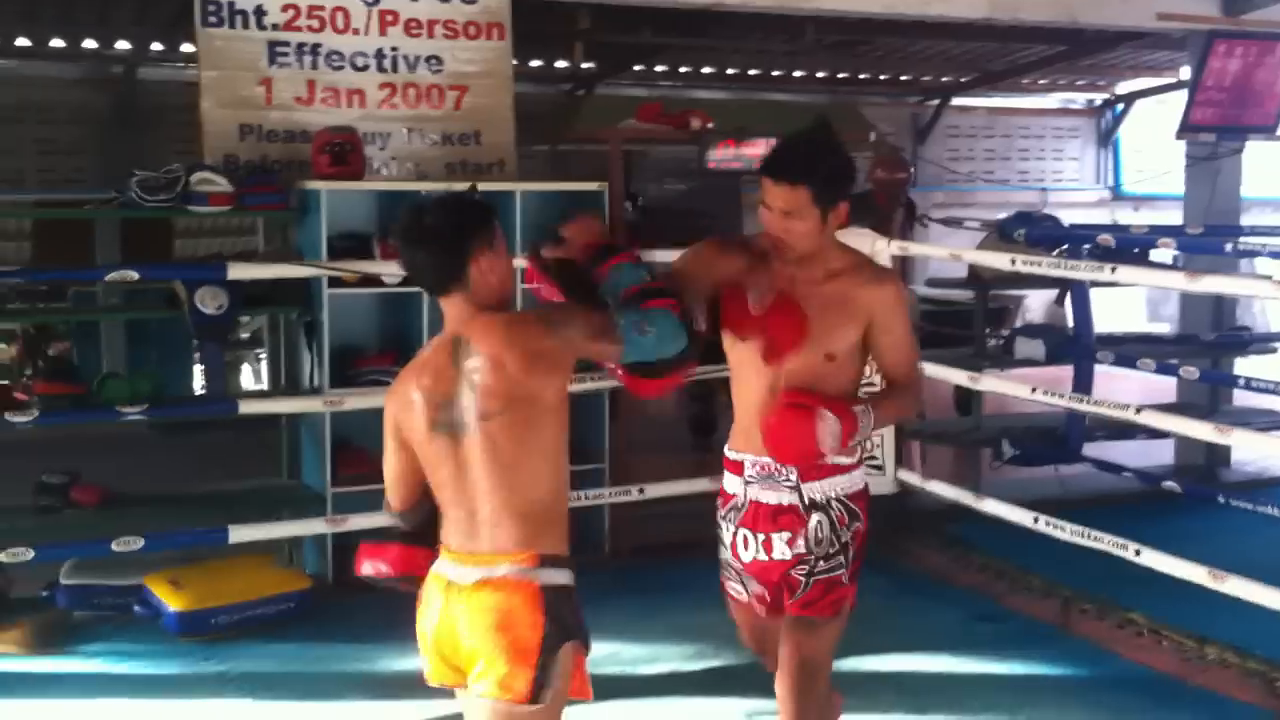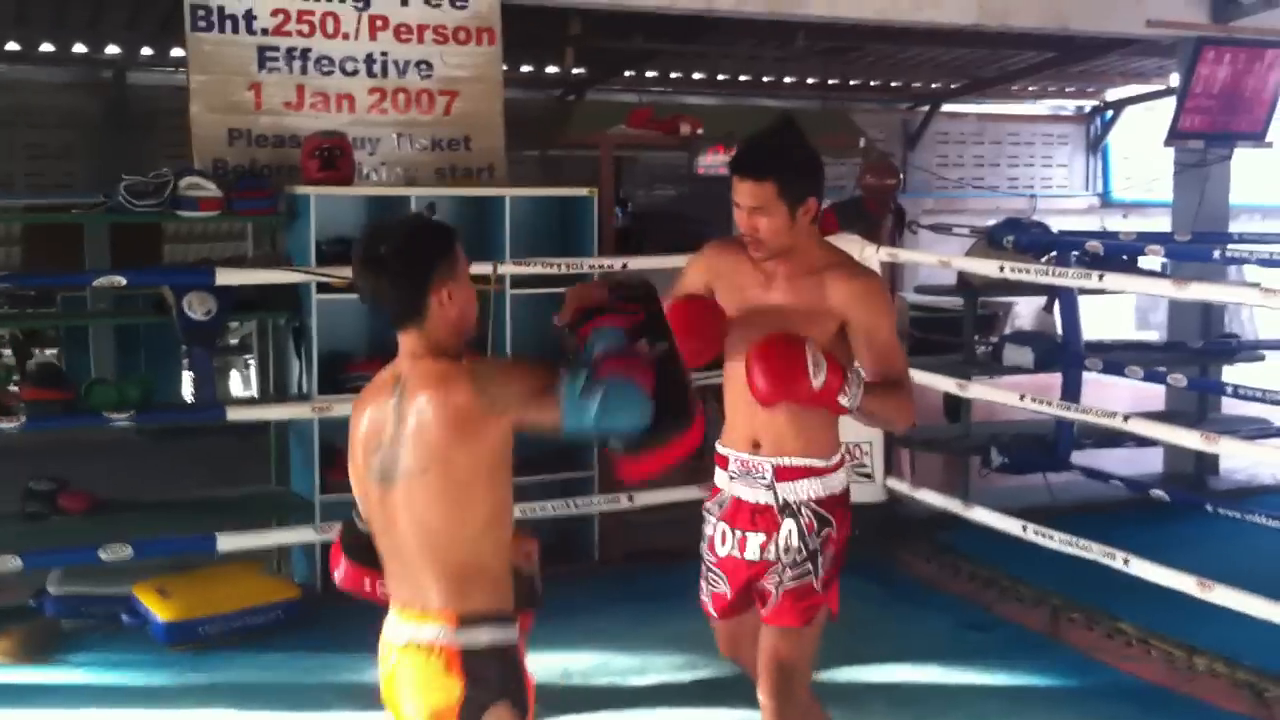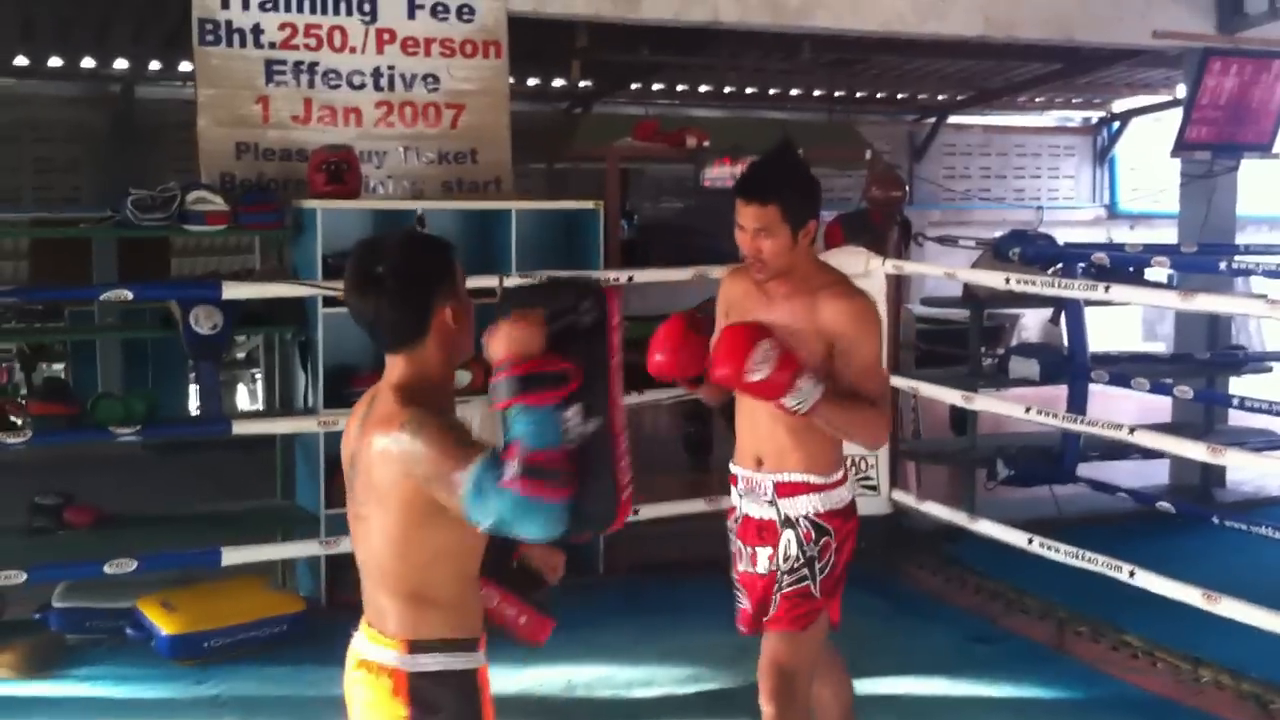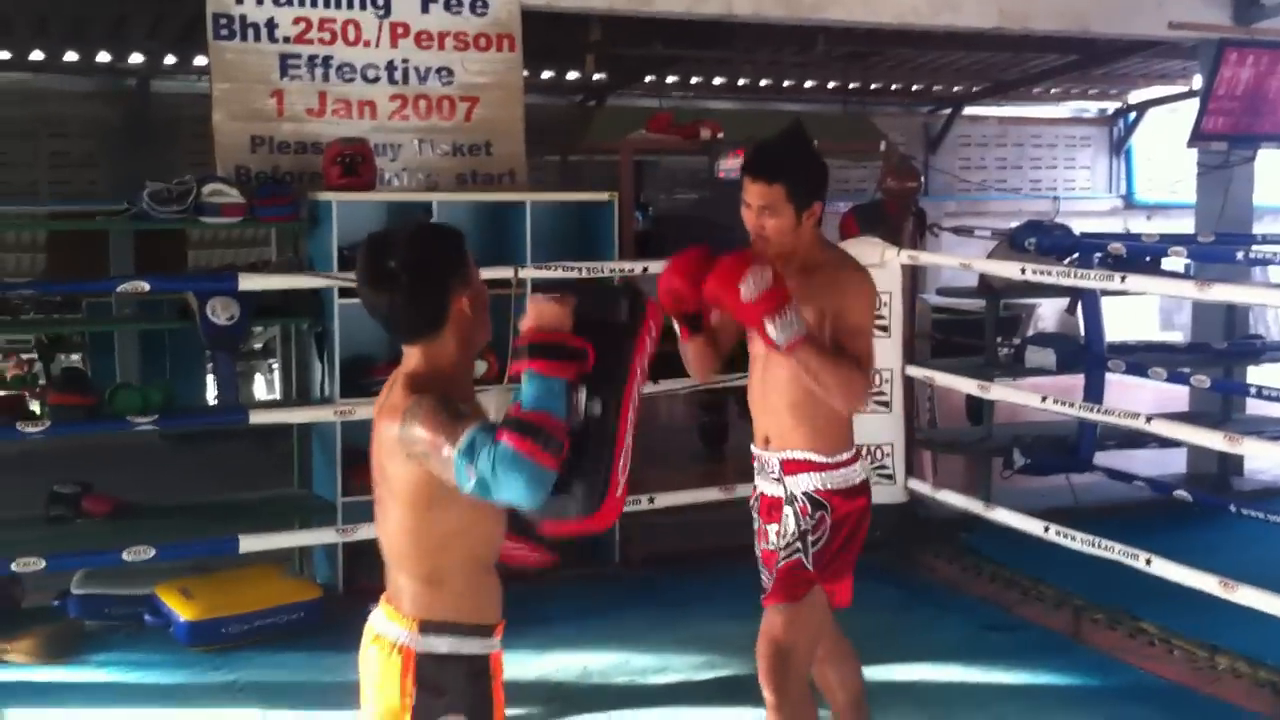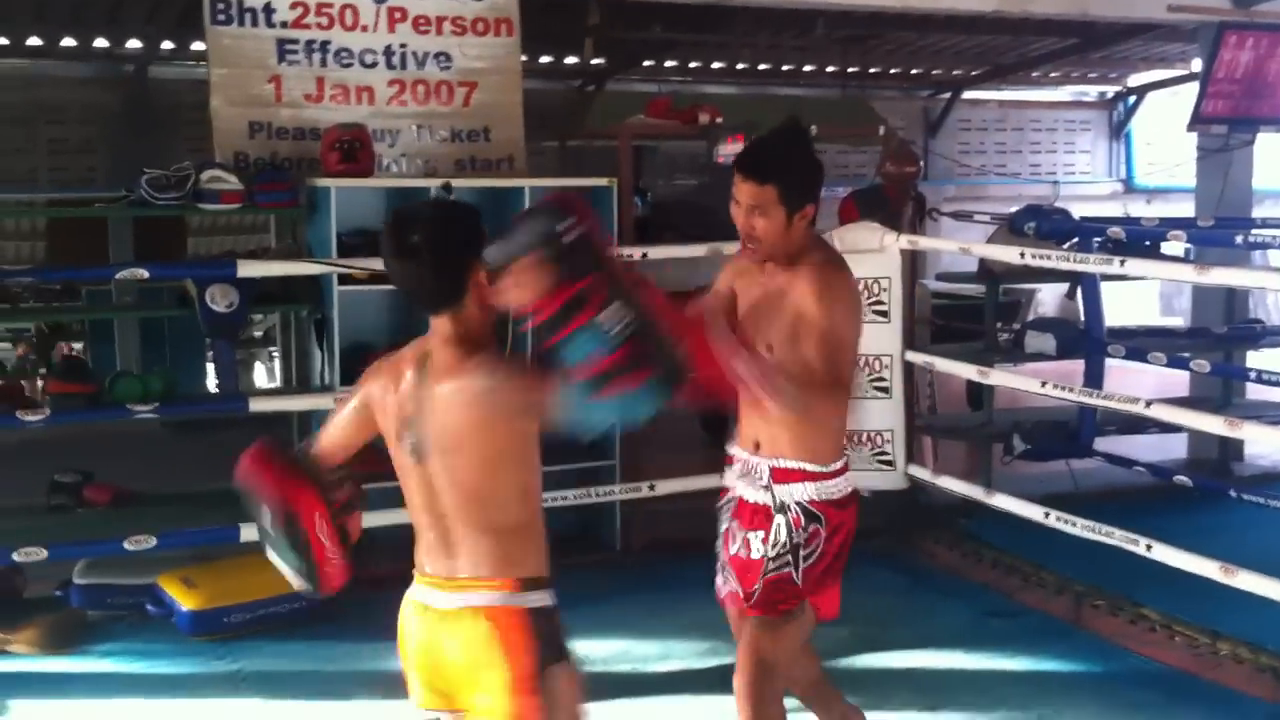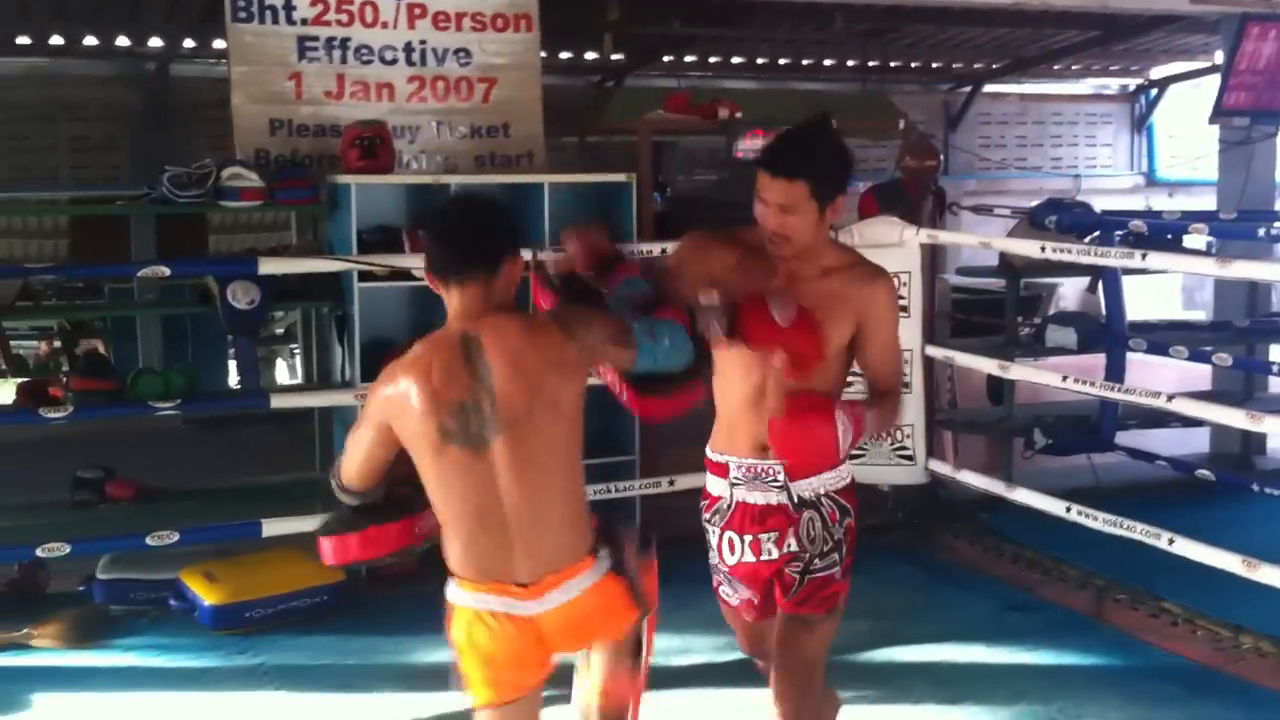
dt=0.2s
person 1, frame 1
left shoulder: (876, 292)
right shoulder: (727, 263)
left elbow: (906, 391)
left wrist: (852, 420)
left hip: (827, 498)
right hip: (745, 490)
right knee: (761, 641)
person 1, frame 2
left shoulder: (853, 289)
right shoulder: (715, 263)
left elbow: (902, 407)
right elbow: (675, 353)
left wrist: (835, 386)
left hip: (806, 499)
right hip: (733, 487)
right knee: (736, 642)
person 1, frame 3
left shoulder: (845, 308)
right shoulder: (735, 287)
left elbow: (877, 428)
right elbow: (715, 388)
left wrist: (795, 386)
right wrist: (687, 367)
left hip: (813, 512)
right hip: (751, 502)
right knee: (807, 649)
person 1, frame 4
left shoulder: (843, 279)
right shoulder: (752, 265)
left elbow: (853, 395)
right elbow: (705, 366)
left wrist: (776, 317)
right wrist: (686, 311)
left hip: (823, 489)
right hip: (774, 481)
left knee: (779, 663)
right knee: (814, 632)
person 1, frame 5
left shoulder: (822, 284)
right shoulder: (749, 263)
left elbow: (827, 406)
left wrist: (748, 366)
left hip: (806, 499)
right hip: (748, 486)
right knee: (755, 638)
person 1, frame 6
left shoulder: (866, 288)
right shoulder: (716, 256)
left elbow: (889, 398)
left wrist: (853, 420)
right wrist: (725, 315)
left hip: (816, 496)
right hip: (731, 489)
right knee: (756, 643)
person 2, frame 1
left shoulder: (407, 389)
right shoulder: (542, 335)
right elbow: (666, 332)
right wrist: (605, 257)
left hip: (447, 596)
right hip: (524, 598)
person 2, frame 2
left shoulder: (369, 409)
right shoulder: (473, 388)
right elbow: (624, 407)
right wrist: (605, 325)
left hip: (406, 646)
right hip: (467, 660)
person 2, frame 3
left shoulder: (378, 411)
right shoulder: (412, 432)
right elbow: (533, 512)
left wrist: (516, 549)
right wrist: (525, 371)
left hip: (380, 664)
person 2, frame 4
left shoulder: (420, 390)
right shoulder: (418, 416)
right elbow: (525, 478)
right wrist: (547, 344)
left hip: (423, 644)
right hip: (439, 662)
person 2, frame 5
left shoulder: (389, 377)
right shoulder: (489, 376)
left elbow: (315, 462)
right elbow: (631, 394)
right wrist: (563, 291)
left hip: (430, 611)
right hip: (504, 622)
person 2, frame 6
left shoulder: (400, 383)
right shoulder: (559, 337)
left elbow: (351, 485)
right elbow: (673, 346)
left hip: (484, 613)
right hip: (582, 590)
right knee: (633, 562)
